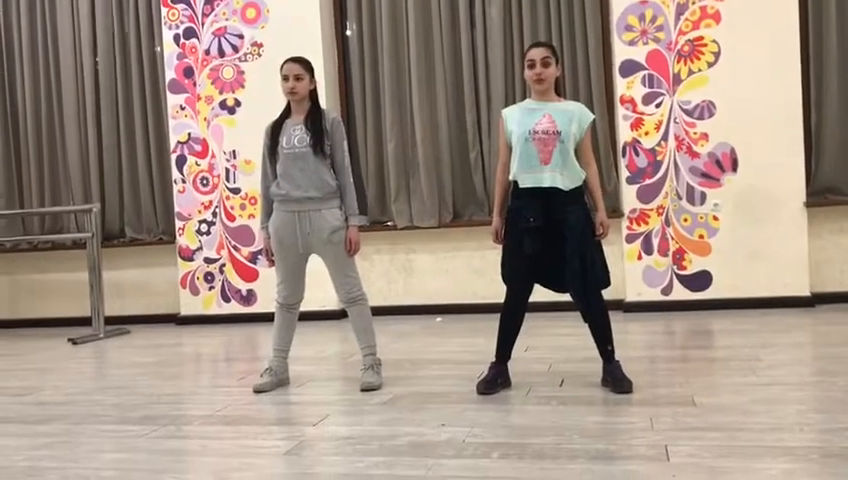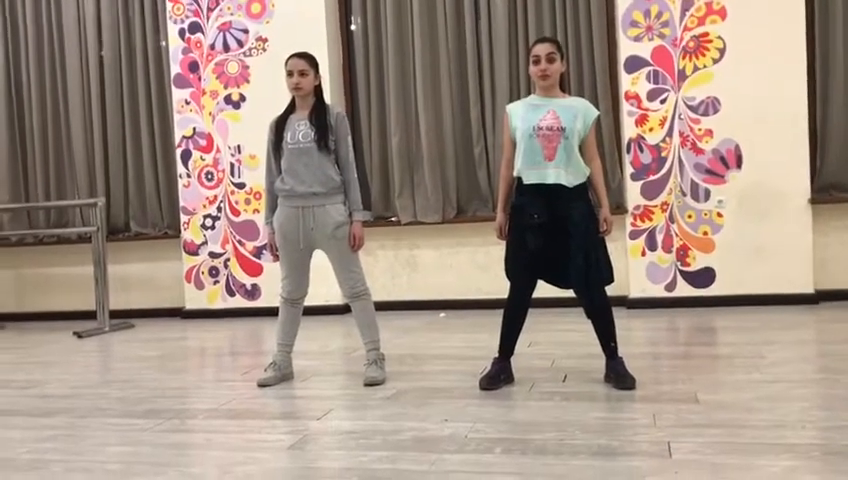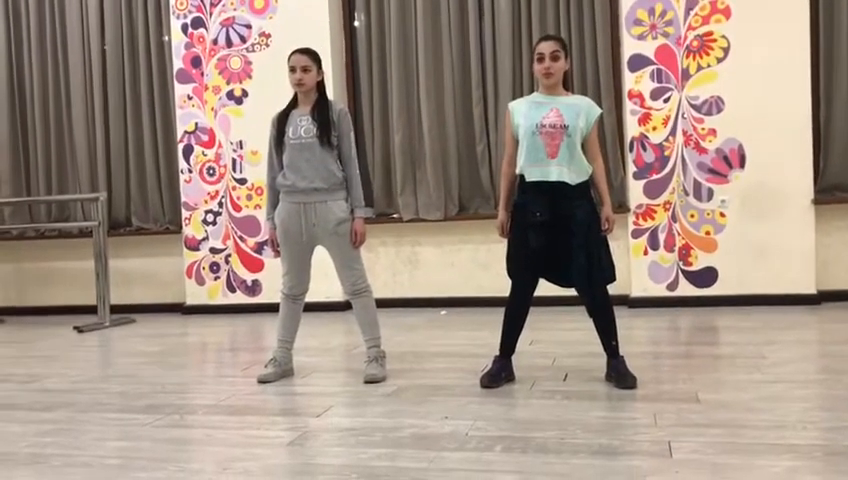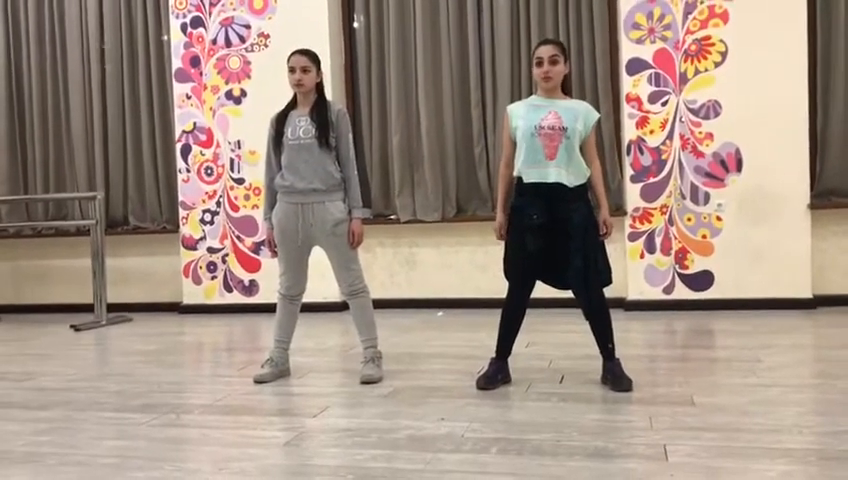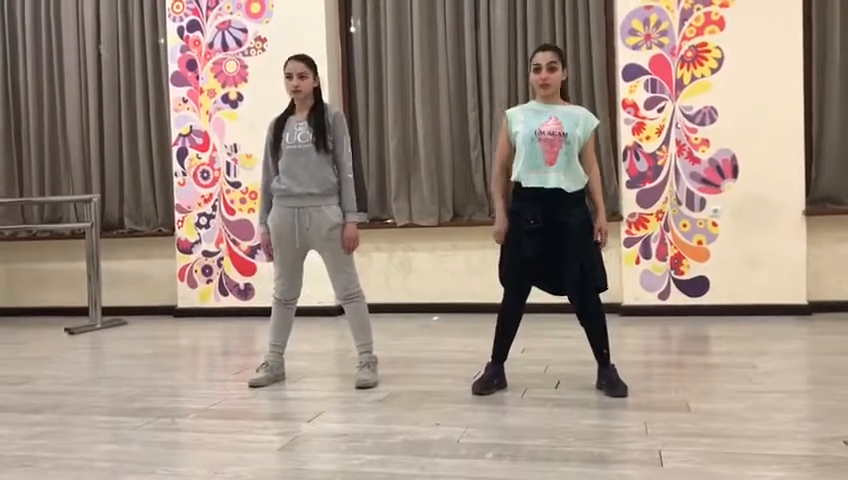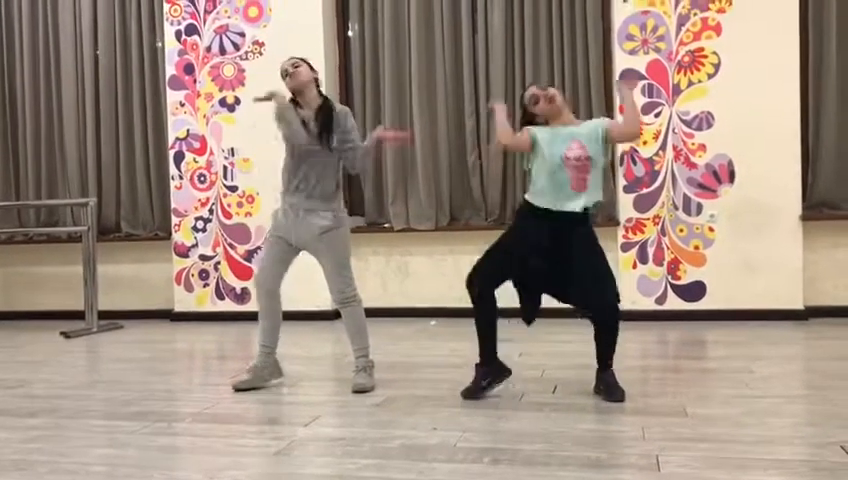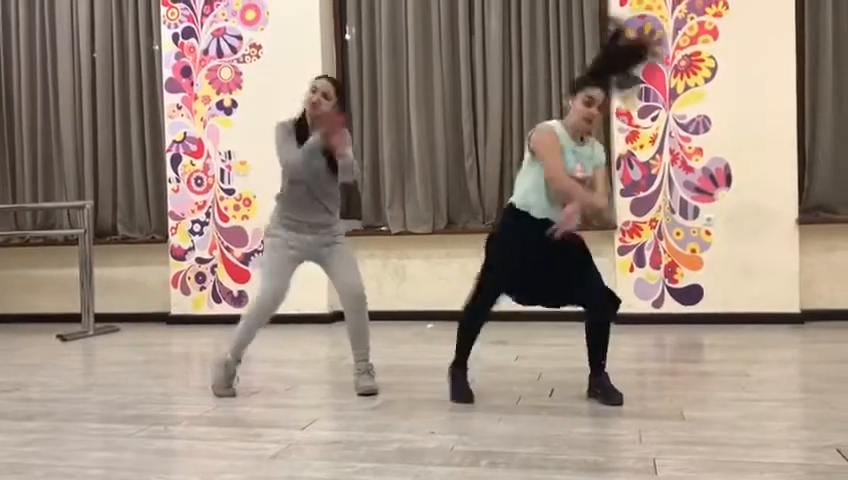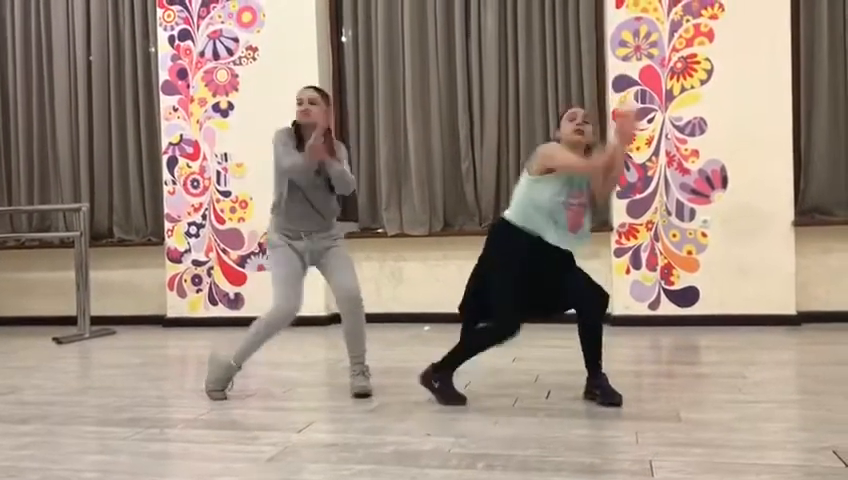
dt=0.3s
person 1, frame 1
left shoulder: (576, 113)
right shoulder: (510, 116)
left elbow: (588, 165)
right elbow: (504, 168)
left wrist: (600, 209)
right wrist: (497, 214)
left hip: (569, 204)
right hip: (526, 206)
left knee: (588, 289)
right knee: (517, 291)
left ankle: (610, 365)
right ankle: (499, 367)
person 1, frame 2
left shoulder: (581, 109)
right shoulder: (515, 112)
left elbow: (592, 162)
right elbow: (508, 165)
left wrist: (604, 205)
right wrist: (501, 209)
left hip: (573, 201)
right hip: (530, 202)
left knee: (591, 286)
right knee: (520, 287)
left ankle: (613, 362)
right ankle: (502, 363)
person 1, frame 3
left shoulder: (584, 107)
right shoulder: (518, 109)
left elbow: (595, 160)
right elbow: (510, 162)
left wrist: (606, 204)
right wrist: (503, 207)
left hip: (575, 199)
right hip: (532, 200)
left knee: (593, 285)
right knee: (521, 285)
left ankle: (614, 361)
right ankle: (503, 361)
person 1, frame 4
left shoulder: (582, 111)
right shoulder: (516, 112)
left elbow: (592, 163)
right elbow: (507, 165)
left wrist: (603, 208)
right wrist: (501, 210)
left hip: (572, 201)
right hip: (529, 202)
left knee: (589, 287)
right knee: (519, 287)
left ankle: (610, 363)
right ankle: (500, 363)
person 1, frame 5
left shoulder: (582, 117)
right shoulder: (515, 117)
left elbow: (591, 169)
right elbow: (500, 169)
left wrist: (601, 214)
right wrist: (500, 213)
left hip: (570, 207)
right hip: (527, 207)
left knee: (585, 293)
right knee: (515, 292)
left ankle: (606, 369)
right ankle: (495, 368)
person 1, frame 6
left shoulder: (596, 128)
right shoulder: (536, 135)
left elbow: (632, 131)
right elbow: (506, 142)
left wrist: (627, 99)
right wrist: (500, 112)
left hip: (577, 227)
right hip: (535, 222)
left knee: (605, 301)
right knee: (479, 281)
left ankle: (605, 375)
right ankle: (489, 367)
person 1, frame 7
left shoulder: (595, 153)
right shoulder: (546, 133)
left elbow: (600, 200)
right elbow: (559, 182)
left wrist: (578, 210)
right wrist: (587, 199)
left hip: (561, 230)
right hip: (521, 227)
left knee: (600, 301)
right knee: (484, 298)
left ankle: (599, 377)
right ankle: (459, 369)
person 1, frame 8
left shoulder: (587, 169)
right shoulder: (551, 153)
left elbow: (604, 187)
right elbow: (593, 165)
left wrist: (621, 140)
right wrist: (619, 139)
left hip: (547, 249)
right hip: (511, 243)
left knee: (592, 302)
right knee: (504, 324)
left ankle: (596, 382)
right ankle: (440, 373)
person 2, frame 1
left shoulder: (329, 122)
right shoulder: (274, 130)
left elbow: (345, 173)
right elbow: (267, 181)
left wrist: (353, 221)
right wrist: (265, 228)
left hip: (325, 215)
right hip: (285, 218)
left knee: (351, 291)
right knee: (287, 297)
left ankle: (371, 362)
right ankle: (278, 366)
person 2, frame 2
left shoulder: (333, 118)
right shoulder: (279, 125)
left elbow: (348, 168)
right elbow: (272, 176)
left wrist: (357, 216)
right wrist: (269, 224)
left hip: (329, 211)
right hip: (290, 214)
left knee: (354, 286)
right knee: (291, 292)
left ankle: (374, 357)
right ankle: (282, 361)
person 2, frame 3
left shoulder: (336, 114)
right shoulder: (281, 120)
left elbow: (351, 164)
right elbow: (273, 172)
left wrist: (359, 212)
right wrist: (271, 219)
left hip: (332, 207)
right hip: (291, 210)
left knee: (356, 283)
right knee: (292, 288)
left ankle: (375, 354)
right ankle: (282, 357)
person 2, frame 4
left shoulder: (335, 114)
right shoulder: (279, 121)
left elbow: (350, 165)
right elbow: (272, 173)
left wrist: (357, 213)
right wrist: (268, 219)
left hip: (329, 208)
right hip: (289, 211)
left knee: (353, 284)
right knee: (289, 288)
left ankle: (371, 355)
right ankle: (279, 357)
person 2, frame 5
left shoulder: (332, 117)
right shoulder: (278, 126)
left elbow: (347, 169)
right elbow: (268, 177)
left wrist: (352, 217)
right wrist: (264, 223)
left hip: (325, 213)
right hip: (285, 215)
left knee: (348, 289)
right knee: (284, 292)
left ankle: (367, 360)
right ankle: (274, 362)
person 2, frame 6
left shoulder: (339, 115)
right shoulder: (286, 112)
left elbow: (356, 163)
right elbow: (299, 144)
left wrist: (374, 140)
right wrist: (283, 106)
left hip: (326, 217)
right hip: (289, 213)
left knee: (345, 293)
right knee: (264, 284)
left ankle: (364, 365)
right ankle: (265, 362)
person 2, frame 7
left shoulder: (340, 136)
right shoulder: (287, 130)
left elbow: (351, 174)
right elbow: (294, 169)
left wrist: (339, 149)
right wrist: (321, 141)
left hip: (328, 232)
right hip: (287, 230)
left knee: (355, 294)
right knee: (268, 298)
left ankle: (363, 369)
right ankle: (229, 363)
person 2, frame 8
left shoulder: (335, 148)
right shoulder: (285, 138)
left elbow: (346, 187)
right elbow: (295, 171)
left wrist: (327, 159)
right wrist: (313, 142)
left hip: (326, 237)
right hip: (287, 239)
left knee: (350, 297)
right knee: (284, 309)
left ankle: (359, 371)
right ankle: (227, 366)
